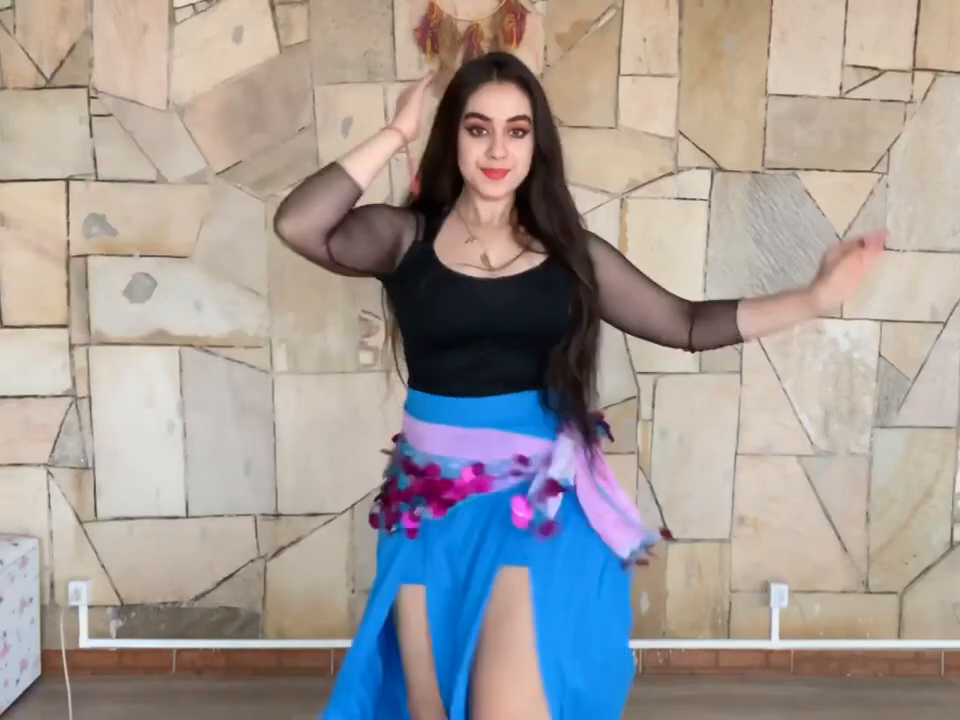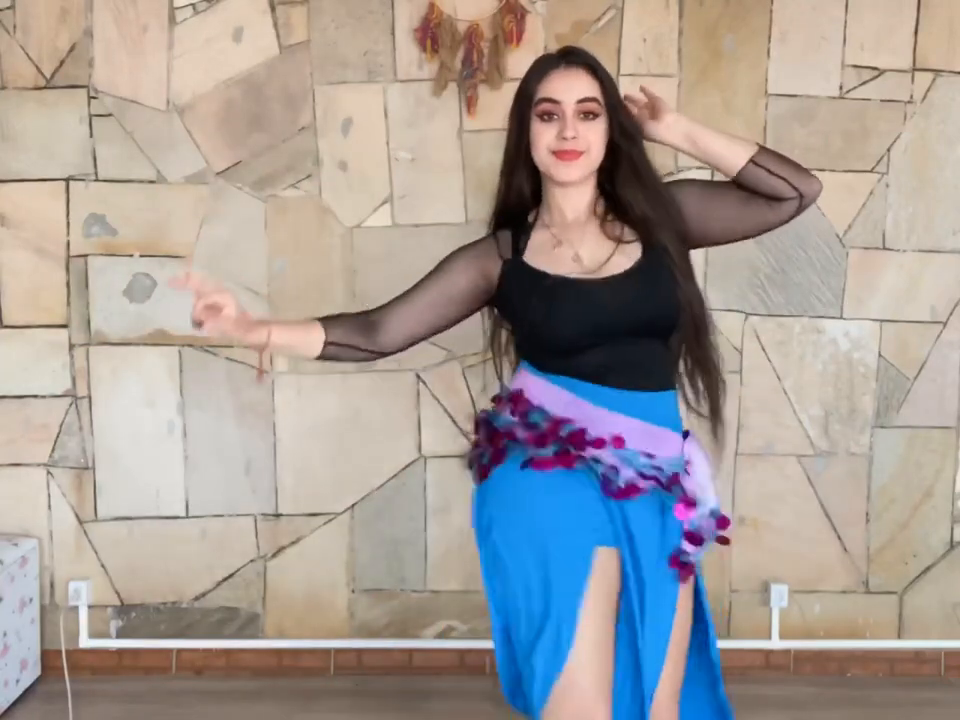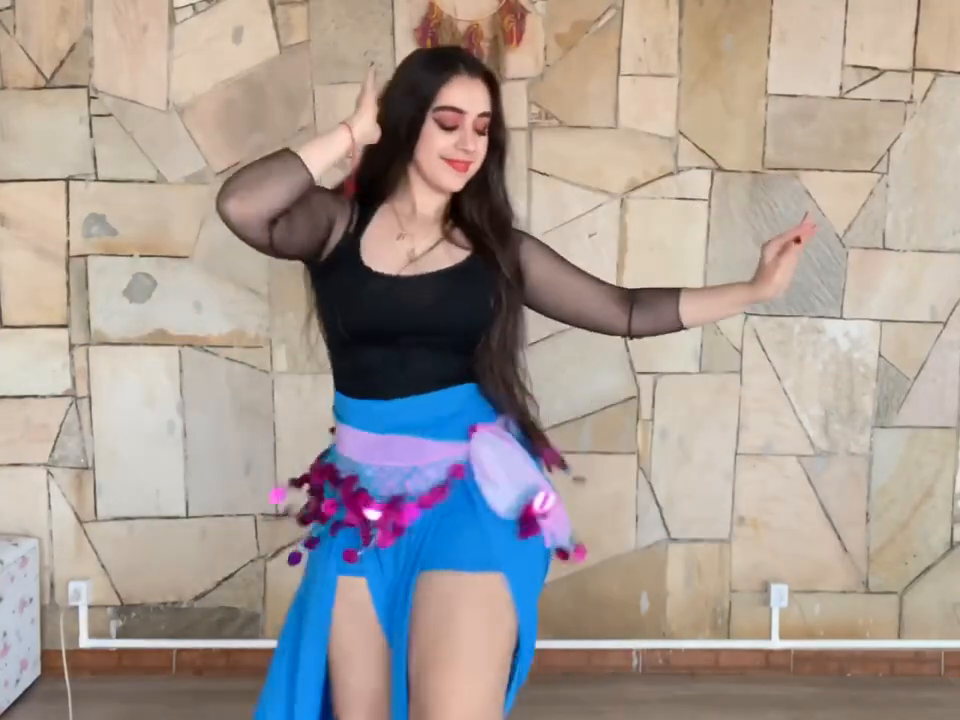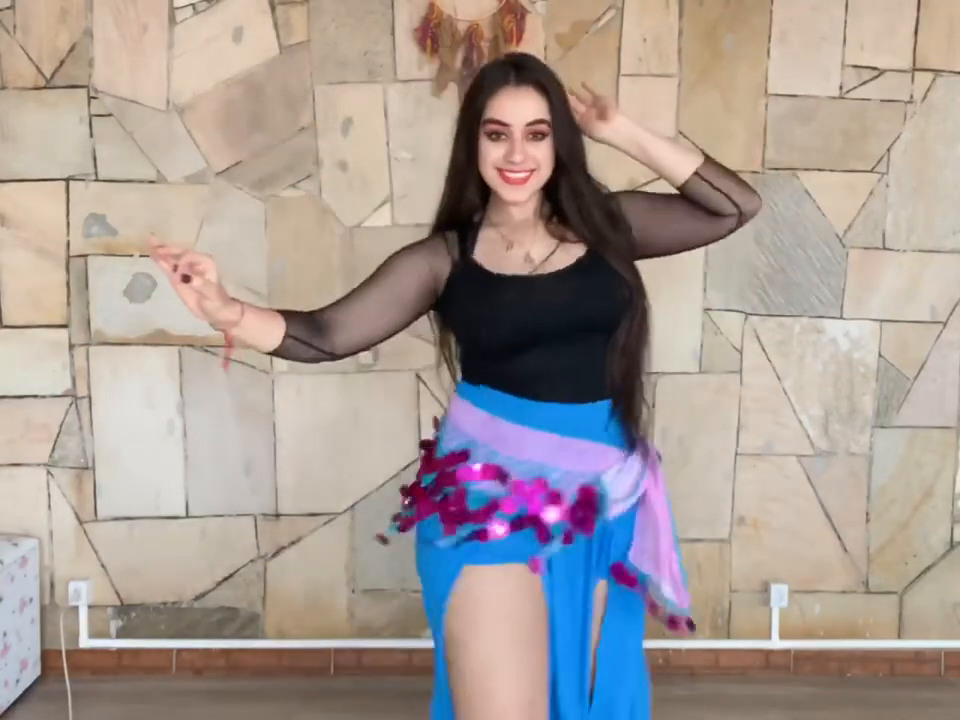
dt=1s
person 1, frame 1
left shoulder: (569, 250)
right shoulder: (407, 237)
left elbow: (691, 324)
right elbow: (299, 227)
left wrist: (810, 300)
right wrist: (396, 132)
left hip: (545, 498)
right hip: (433, 501)
person 1, frame 2
left shoulder: (659, 214)
right shoulder: (498, 254)
left elbow: (795, 192)
right elbow: (373, 331)
left wrist: (674, 129)
right wrist: (260, 330)
left hip: (652, 493)
right hip: (548, 480)
person 1, frame 3
left shoulder: (499, 248)
right shoulder: (336, 224)
left elbow: (626, 311)
right elbow: (240, 205)
left wrist: (755, 288)
right wrist: (352, 135)
left hip: (475, 497)
right hip: (361, 502)
person 1, frame 4
left shoulder: (605, 224)
right shoulder: (445, 257)
left elbow: (736, 206)
right elbow: (328, 333)
left wrist: (622, 133)
right wrist: (226, 312)
left hip: (599, 508)
right hip: (488, 505)
